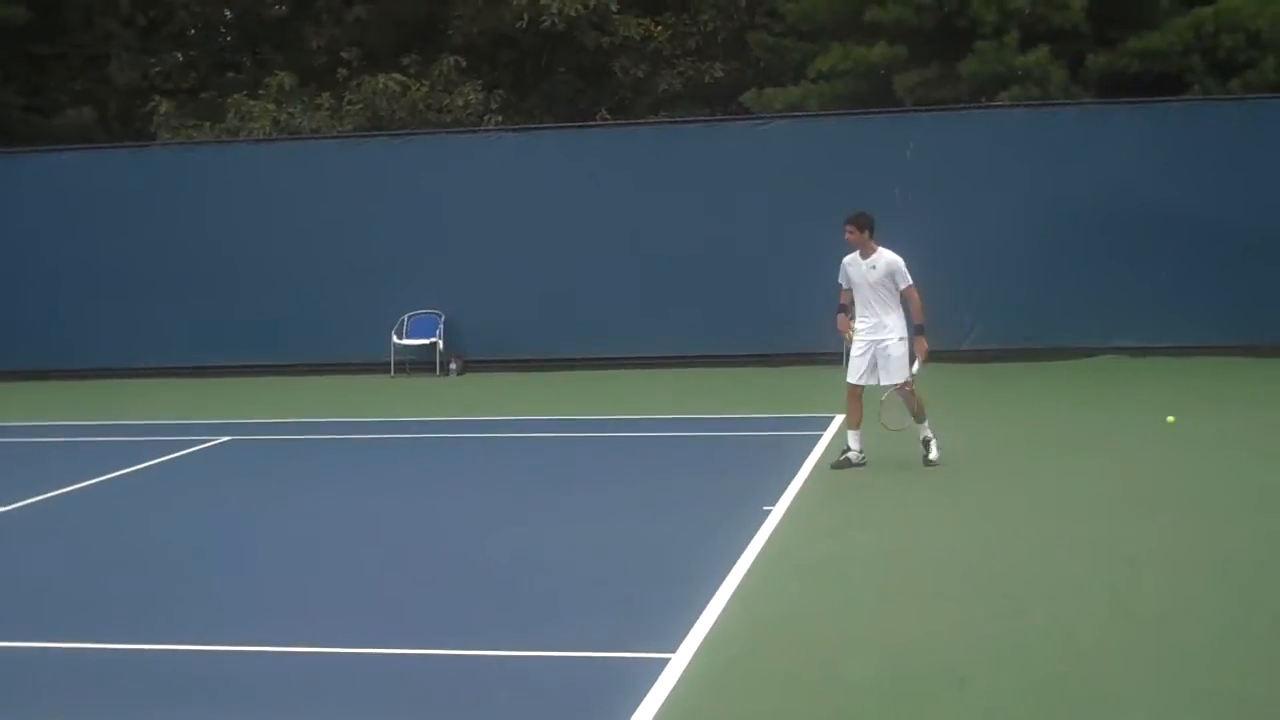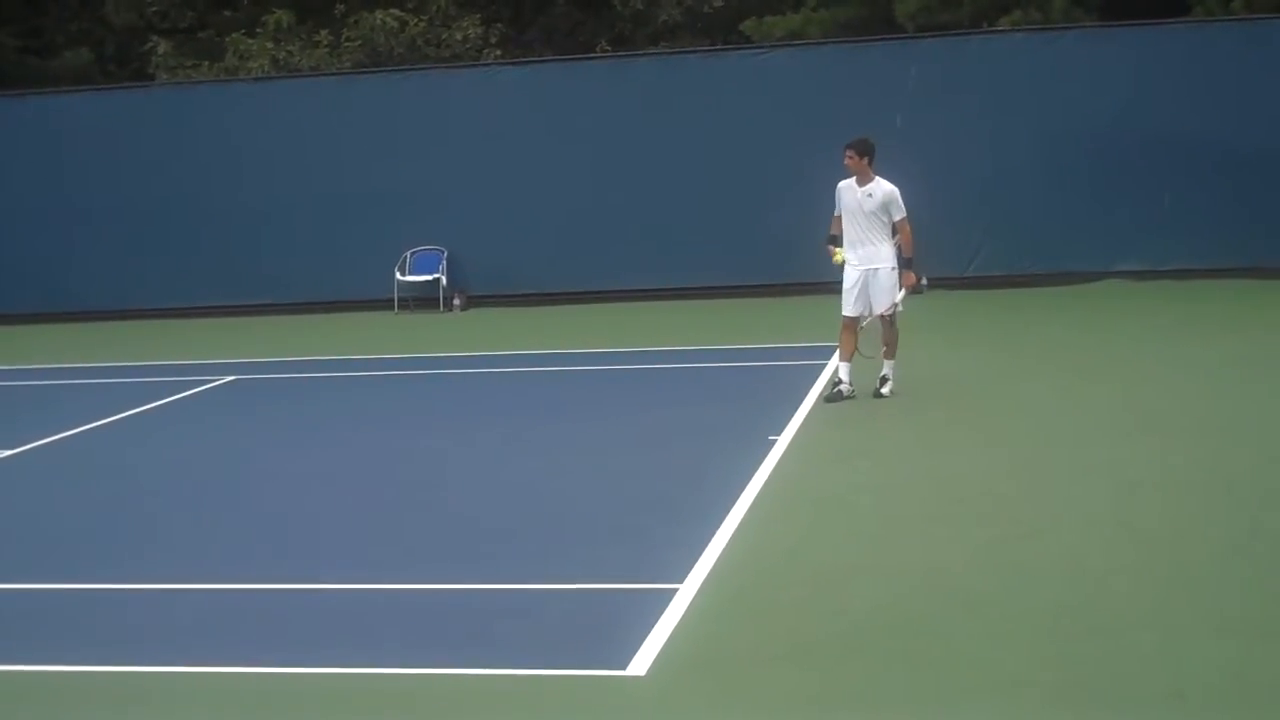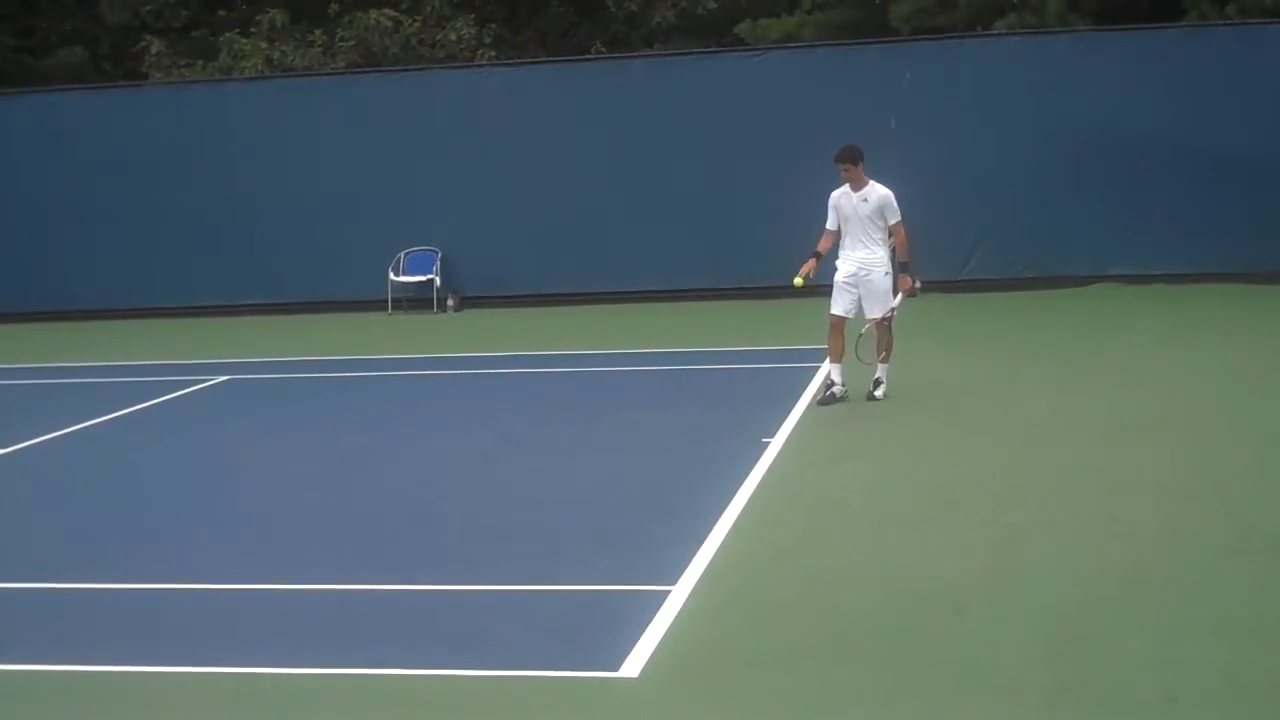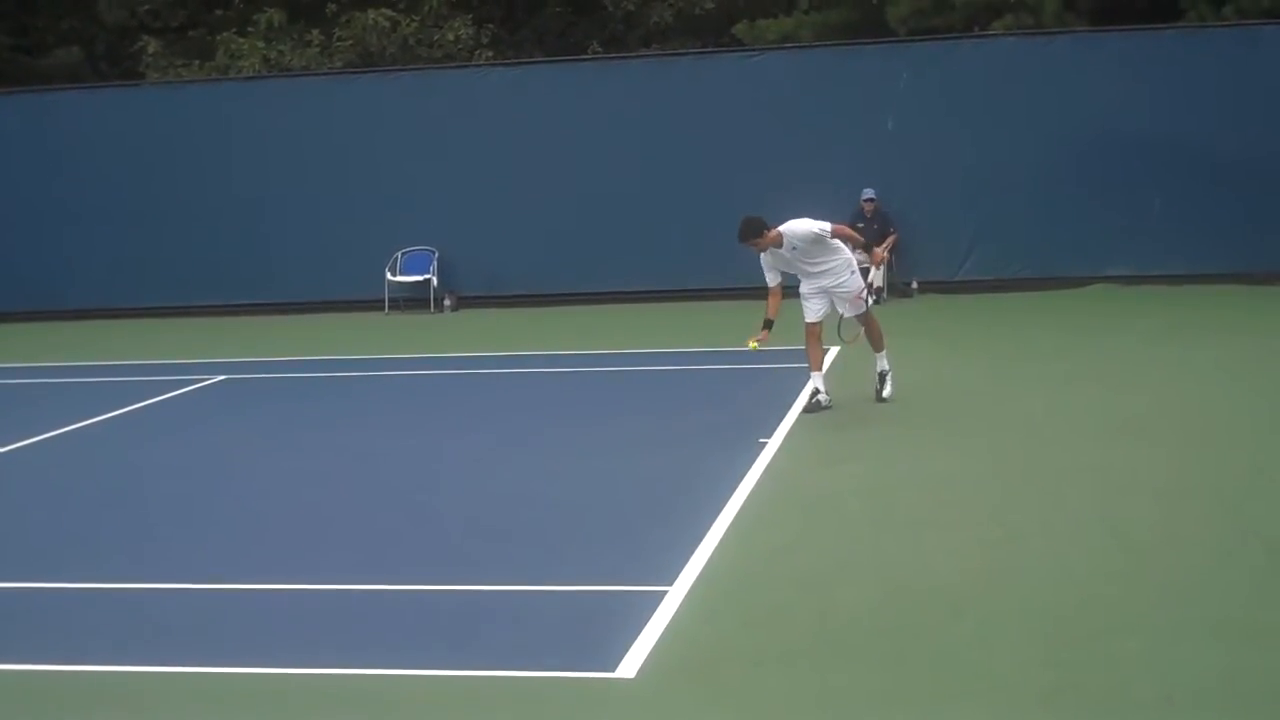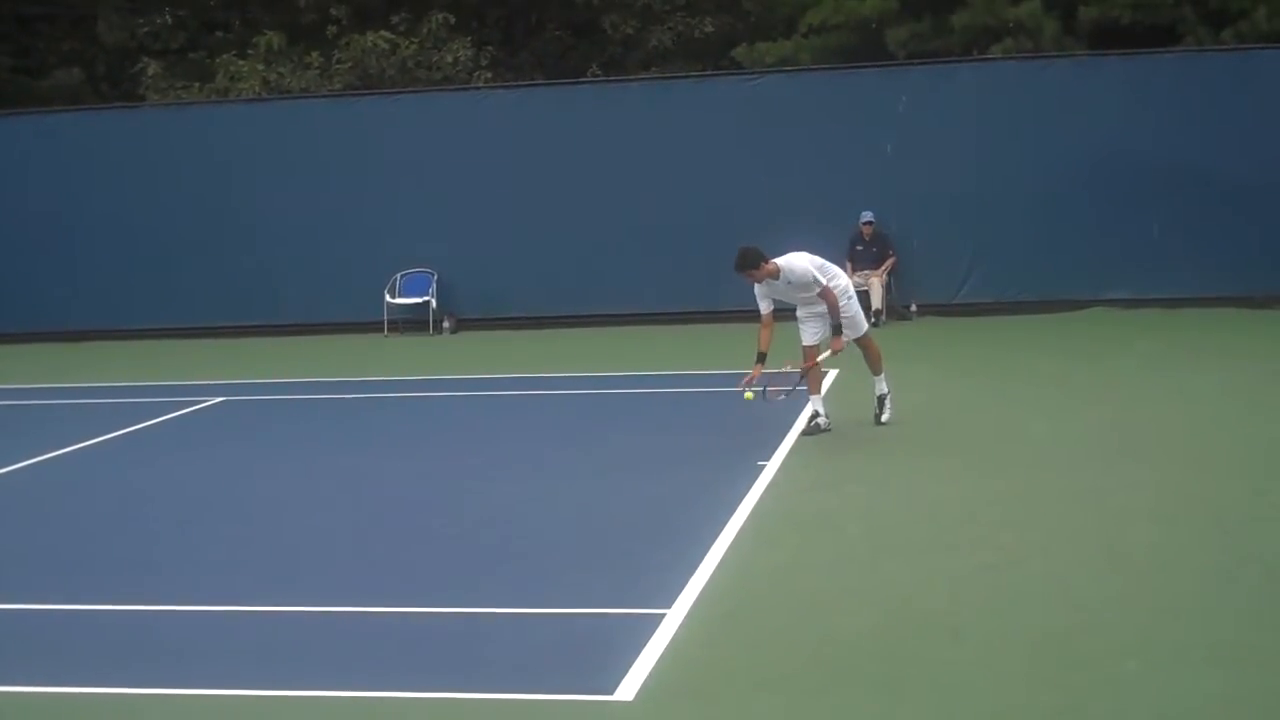
dt=1s
person 1, frame 1
left shoulder: (891, 261)
right shoulder: (848, 263)
left elbow: (912, 297)
left wrist: (919, 335)
right wrist: (842, 313)
left hip: (892, 335)
right hip: (863, 337)
left knee: (904, 389)
right knee: (853, 390)
left ankle: (927, 437)
right ankle: (854, 450)
person 1, frame 2
left shoulder: (888, 191)
right shoulder: (842, 188)
left elbow: (904, 230)
left wrist: (908, 268)
right wrist: (833, 243)
left hip: (883, 265)
right hip: (853, 267)
left knee: (888, 320)
right knee: (848, 322)
left ankle: (887, 376)
right ankle: (844, 381)
person 1, frame 3
left shoulder: (883, 195)
right shoulder: (836, 197)
left elbow: (898, 233)
right elbow: (831, 233)
left wrist: (904, 271)
right wrist: (815, 257)
left hip: (877, 268)
right hip: (847, 268)
left knee: (883, 323)
right knee: (835, 322)
left ankle: (880, 379)
right ankle: (836, 383)
person 1, frame 4
left shoulder: (800, 229)
right shoulder: (767, 258)
left elbow: (841, 231)
right elbow: (775, 294)
left wrist: (871, 250)
right wrist: (766, 328)
left hip: (841, 270)
right hip: (812, 283)
left knee: (866, 319)
right knee: (812, 331)
left ankle: (883, 370)
right ankle: (820, 392)
person 1, frame 5
left shoulder: (797, 266)
right shoulder: (762, 288)
left elbow: (829, 297)
right elbow: (766, 325)
left wrist: (836, 335)
right wrist: (759, 363)
left hip: (837, 295)
right hip: (808, 306)
left knee: (864, 342)
right knee: (809, 354)
left ankle: (882, 393)
right ankle: (819, 415)
